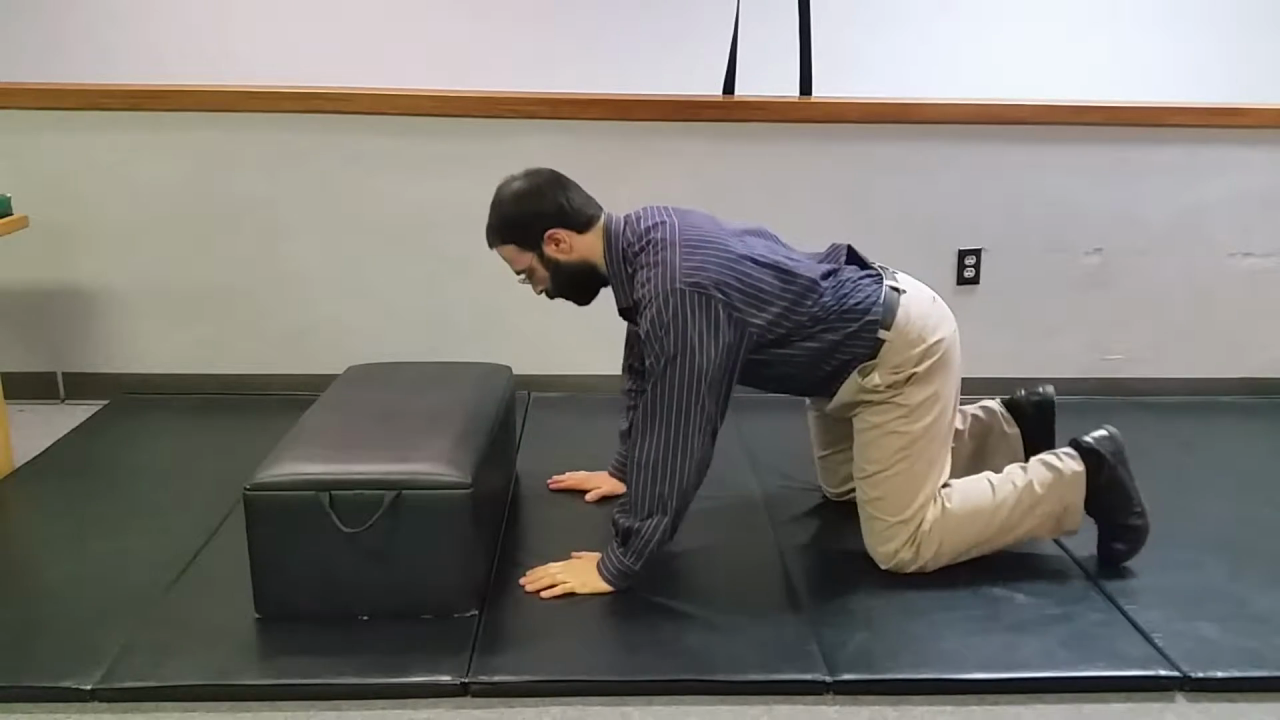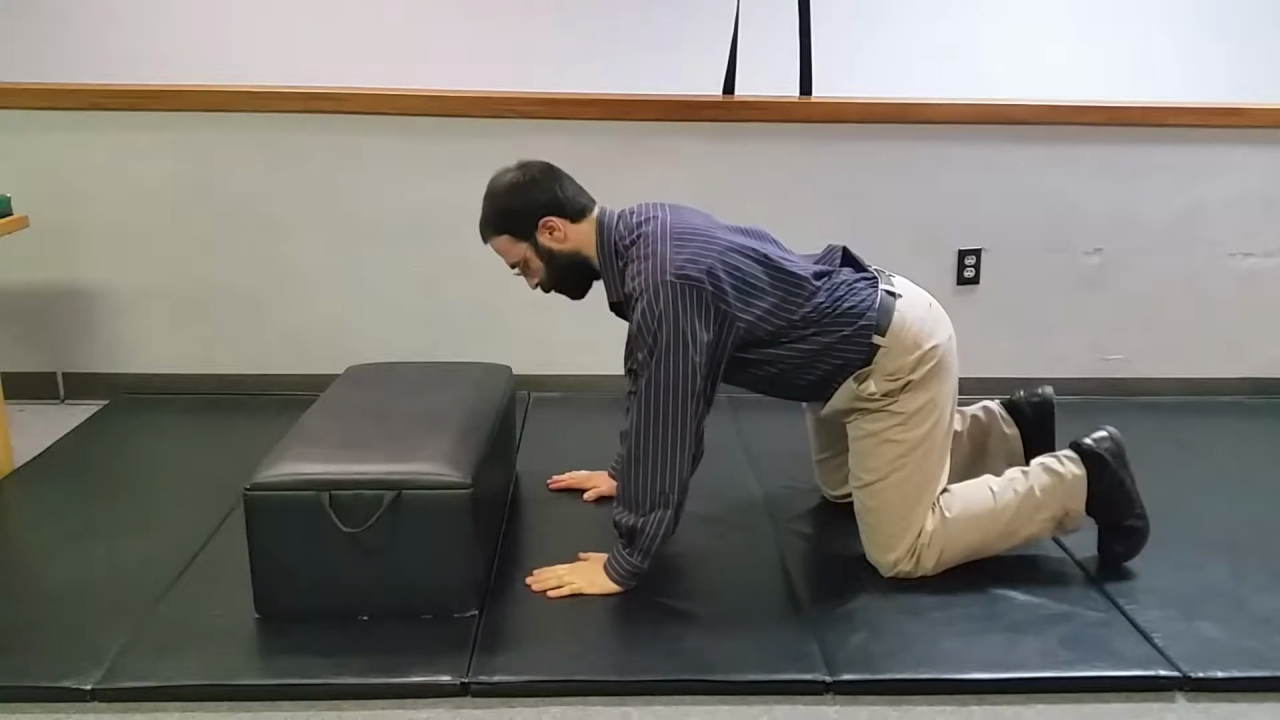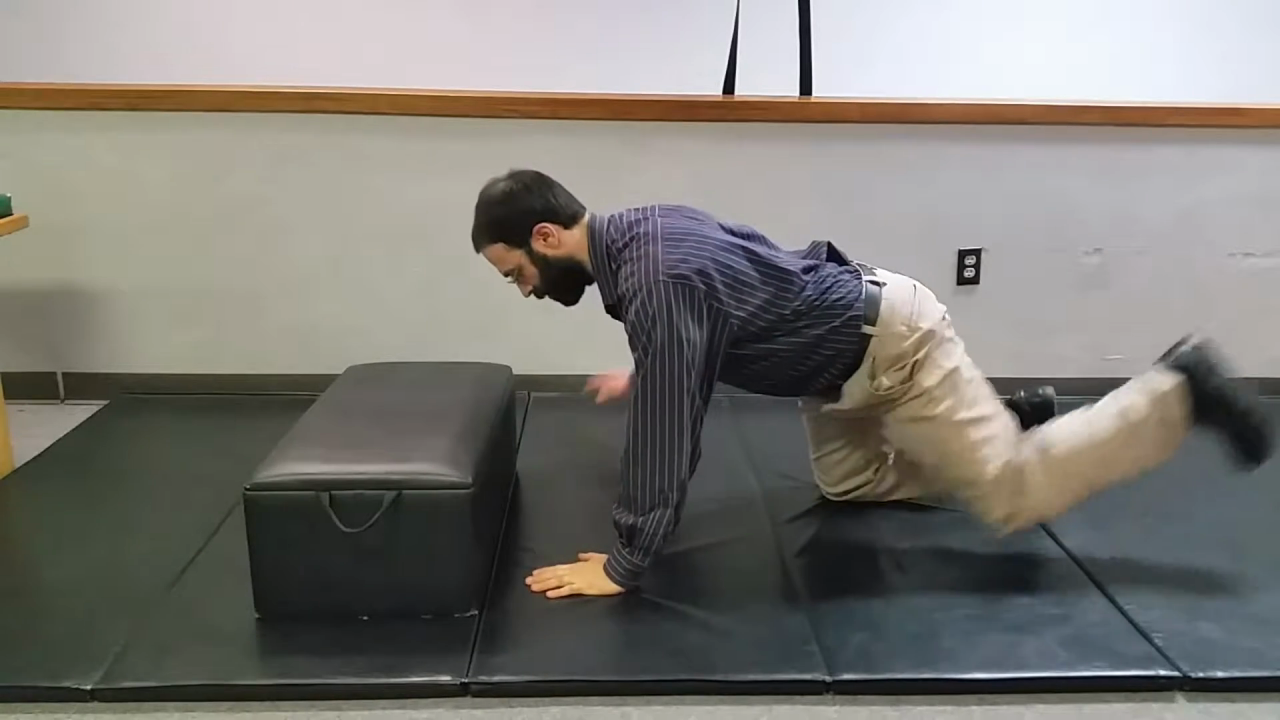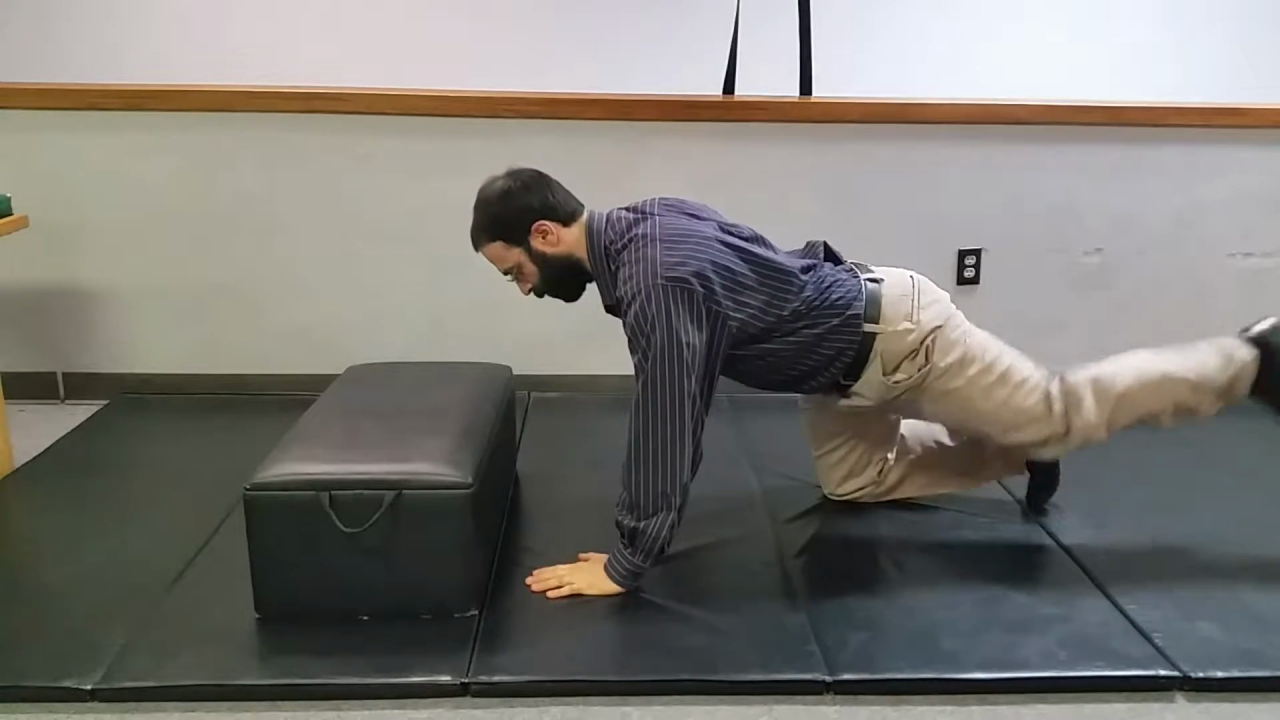
dt=0.5s
person 1, frame 1
left shoulder: (678, 287)
right shoulder: (643, 234)
left elbow: (677, 429)
right elbow: (647, 377)
left wrist: (616, 567)
right wrist: (621, 471)
left hip: (900, 348)
right hip: (864, 331)
left knee: (902, 543)
right knee: (845, 484)
left ankle: (1081, 473)
right ankle: (1010, 425)
person 1, frame 2
left shoulder: (666, 278)
right shoulder: (641, 233)
left elbow: (669, 423)
right elbow: (650, 382)
left wrist: (623, 566)
right wrist: (623, 473)
left hip: (895, 351)
right hip: (863, 330)
left knee: (903, 549)
right knee: (844, 486)
left ankle: (1080, 477)
right ankle: (1011, 425)
person 1, frame 3
left shoulder: (655, 279)
right shoulder: (637, 232)
left elbow: (668, 429)
left wrist: (622, 565)
right wrist: (644, 379)
left hip: (891, 345)
right hip: (860, 331)
left knee: (1014, 490)
right knee: (850, 483)
left ankle: (1177, 392)
right ankle: (1011, 418)
person 1, frame 4
left shoulder: (655, 281)
right shoulder: (640, 221)
left elbow: (667, 429)
left wrist: (623, 566)
left hip: (895, 335)
right hip: (853, 334)
left knee: (1055, 411)
right knee: (855, 482)
right ankle: (1008, 434)
